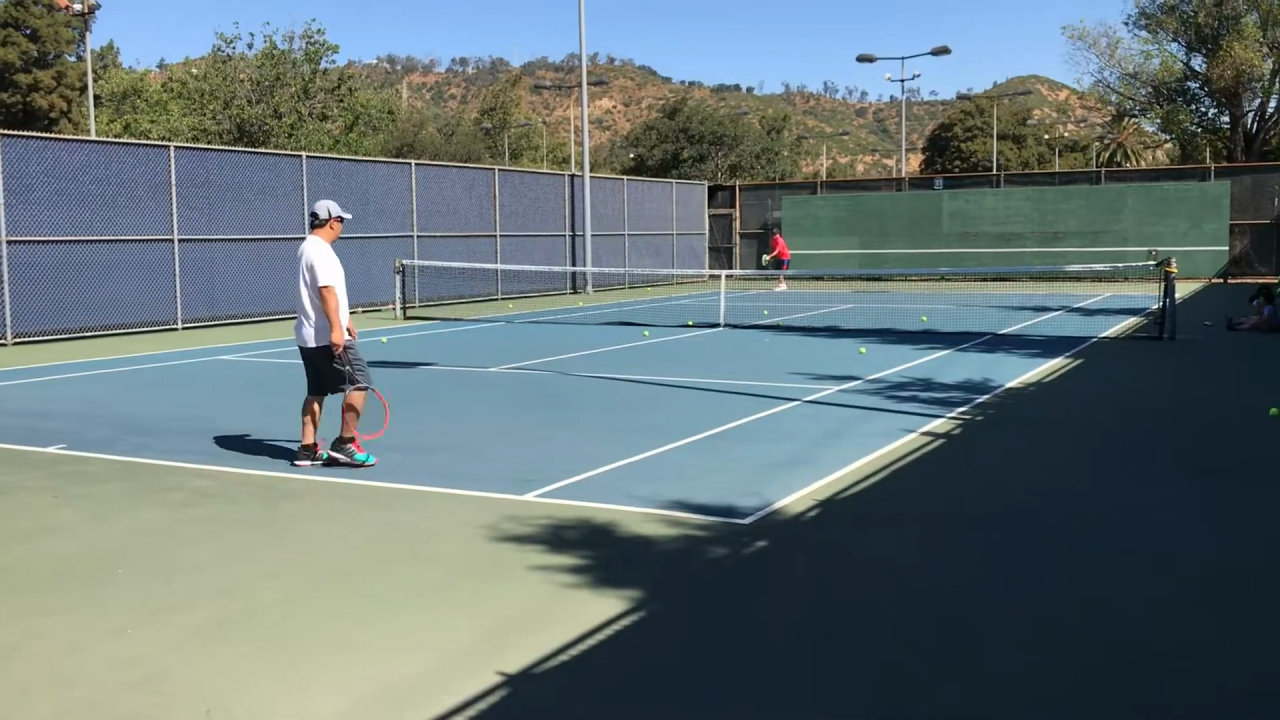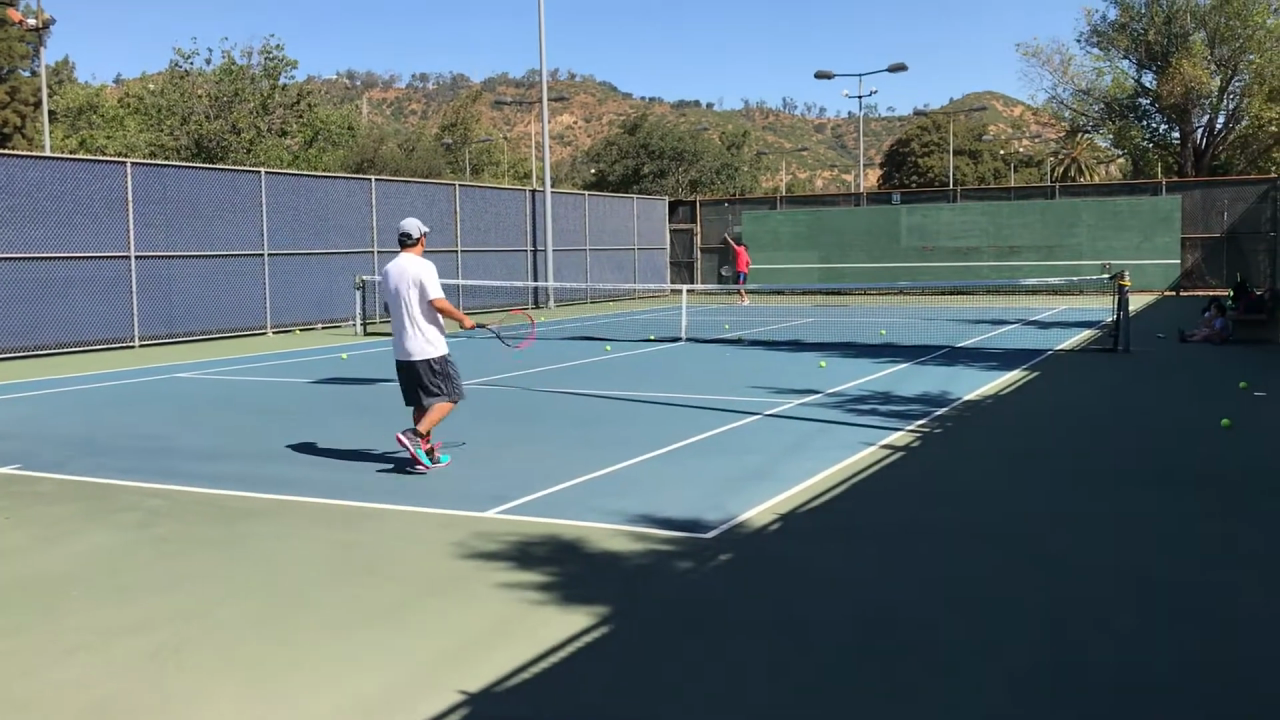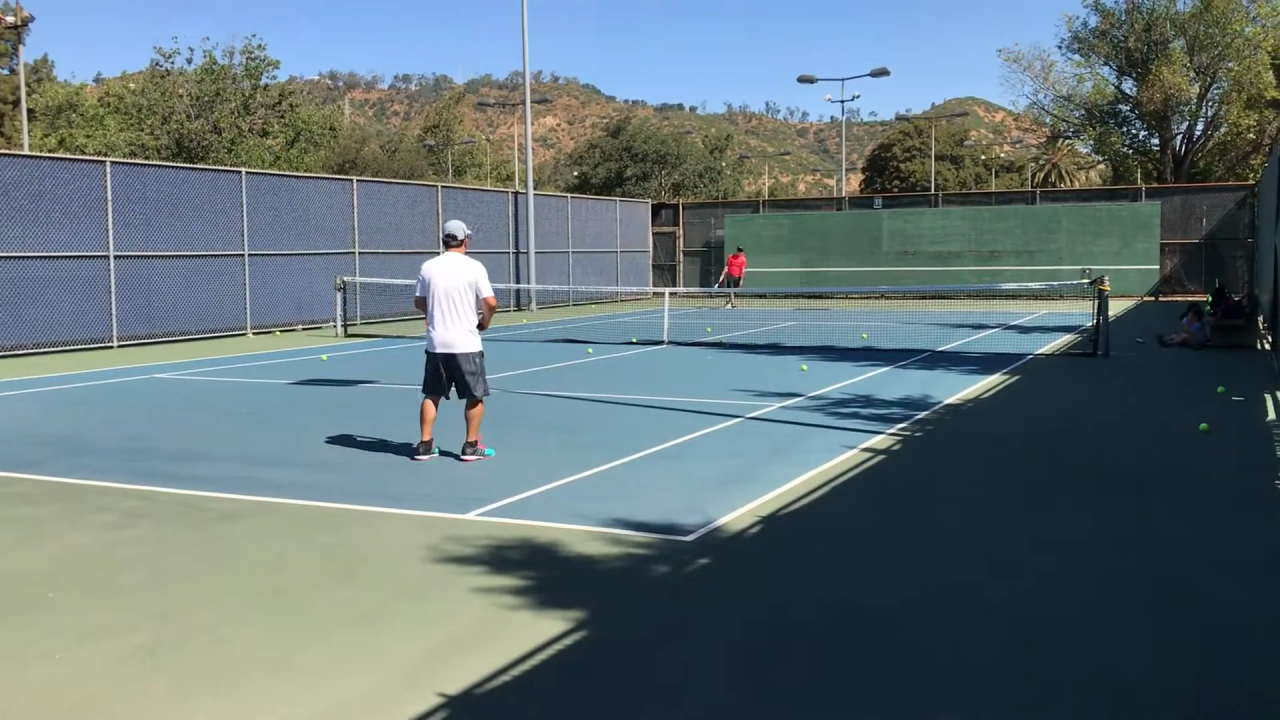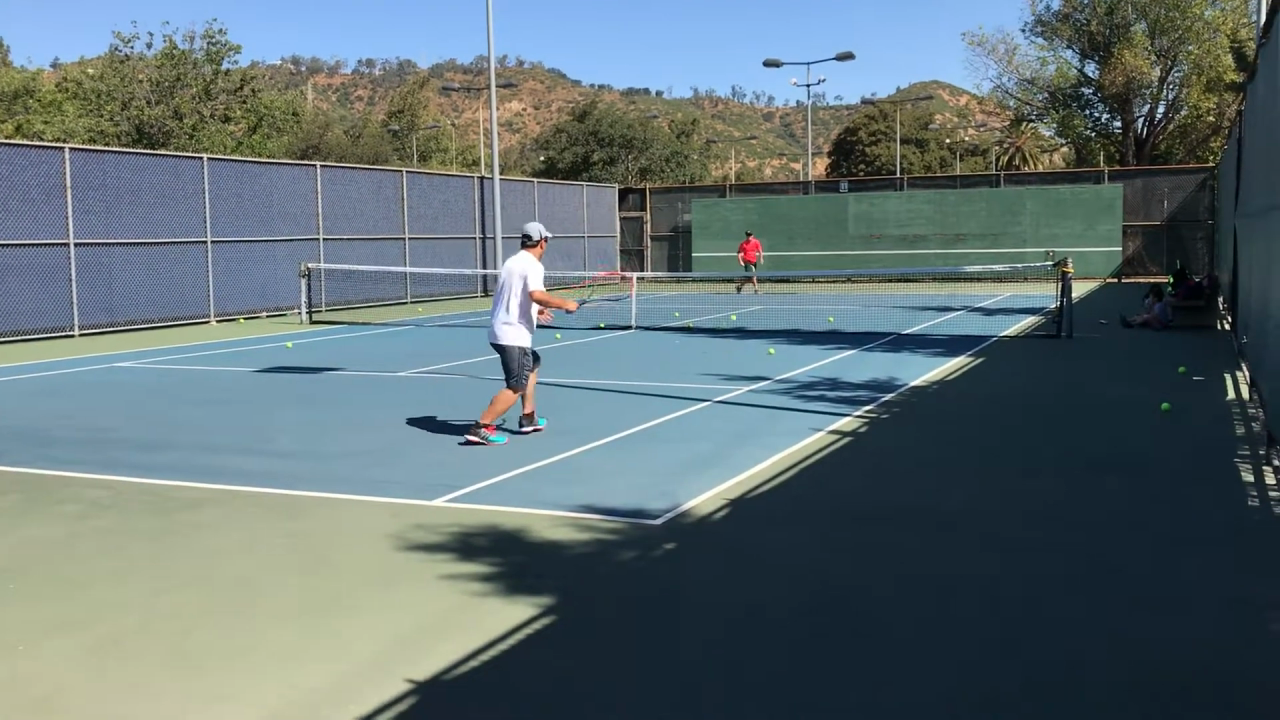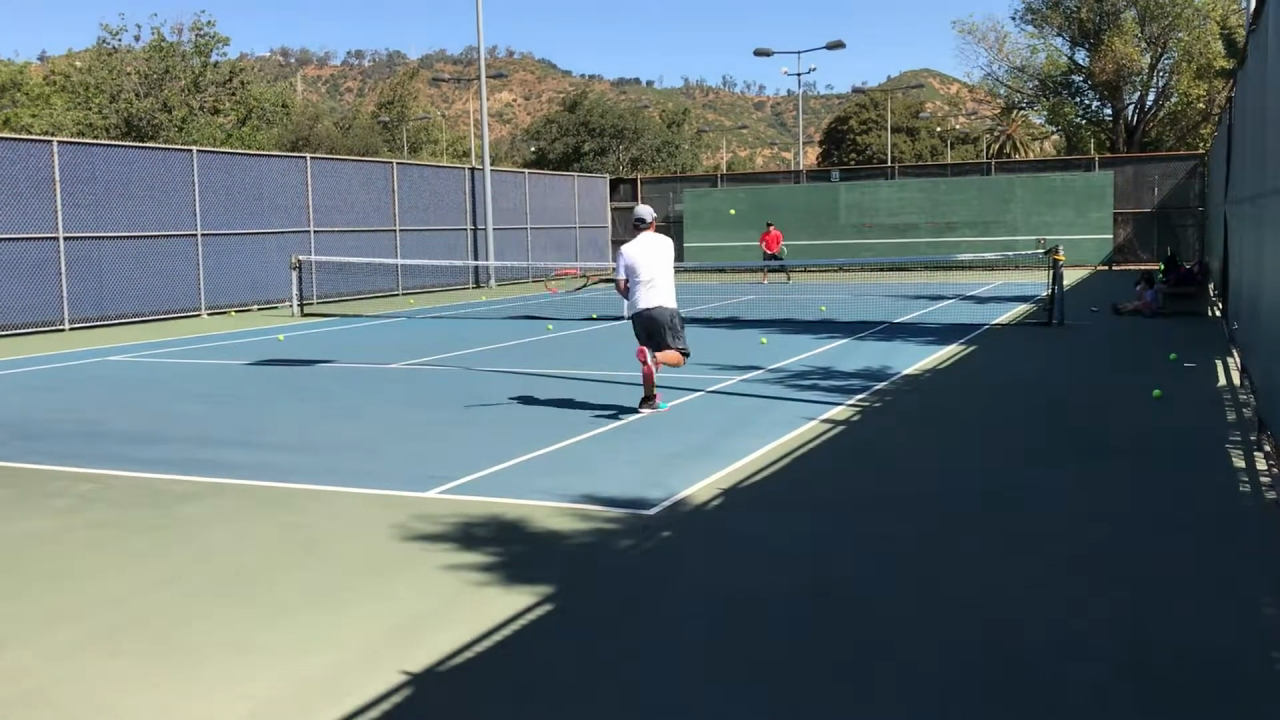
dt=1s
person 1, frame 1
left shoulder: (308, 247)
right shoulder: (321, 251)
right elbow: (328, 292)
left wrist: (343, 323)
right wrist: (336, 328)
left hip: (309, 336)
right hip: (326, 337)
left knee: (316, 392)
right knee: (358, 384)
left ankle: (308, 449)
right ankle: (345, 443)
person 1, frame 2
left shoulder: (388, 270)
right shoulder: (423, 266)
right elbow: (439, 303)
right wrist: (463, 319)
left hip: (403, 349)
right hip: (429, 348)
left knee: (423, 401)
right knee: (449, 397)
left ankle: (425, 453)
right ankle: (414, 435)
person 1, frame 3
left shoulder: (428, 267)
right shoulder: (474, 267)
left elbow: (419, 303)
right elbow: (490, 303)
right wrist: (484, 321)
left hip: (436, 343)
right hip: (466, 343)
left knee: (432, 394)
right knee: (475, 395)
left ankle: (425, 445)
right ankle: (471, 446)
person 1, frame 4
left shoulder: (511, 262)
right shoulder: (532, 265)
right elbow: (537, 295)
left wrist: (535, 310)
right wrist: (564, 304)
left hip: (500, 331)
right hip: (513, 335)
left knee: (532, 366)
right knee: (515, 387)
left ankle: (528, 418)
right ankle: (481, 428)
person 1, frame 5
left shoulder: (625, 250)
right shoulder: (666, 242)
left elbow: (620, 286)
left hip: (639, 310)
right hip: (664, 308)
left knee: (657, 352)
right knee: (677, 357)
left ankle: (649, 399)
right ankle: (650, 356)
